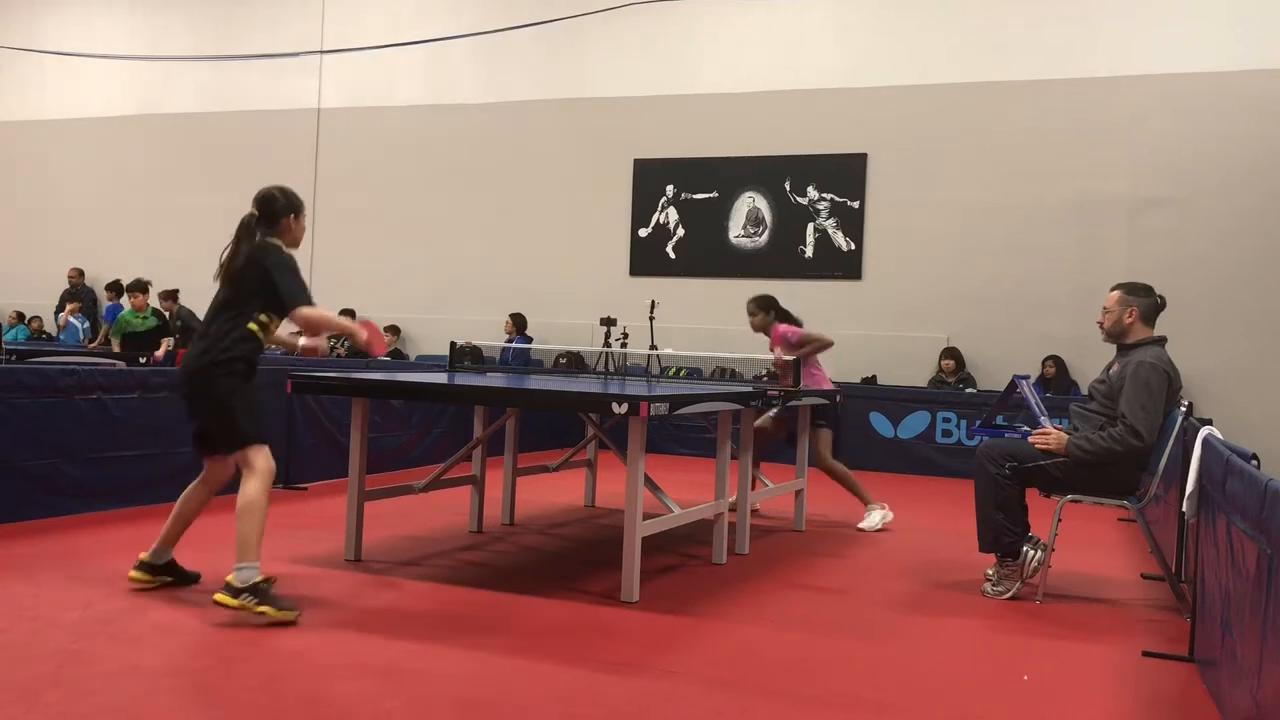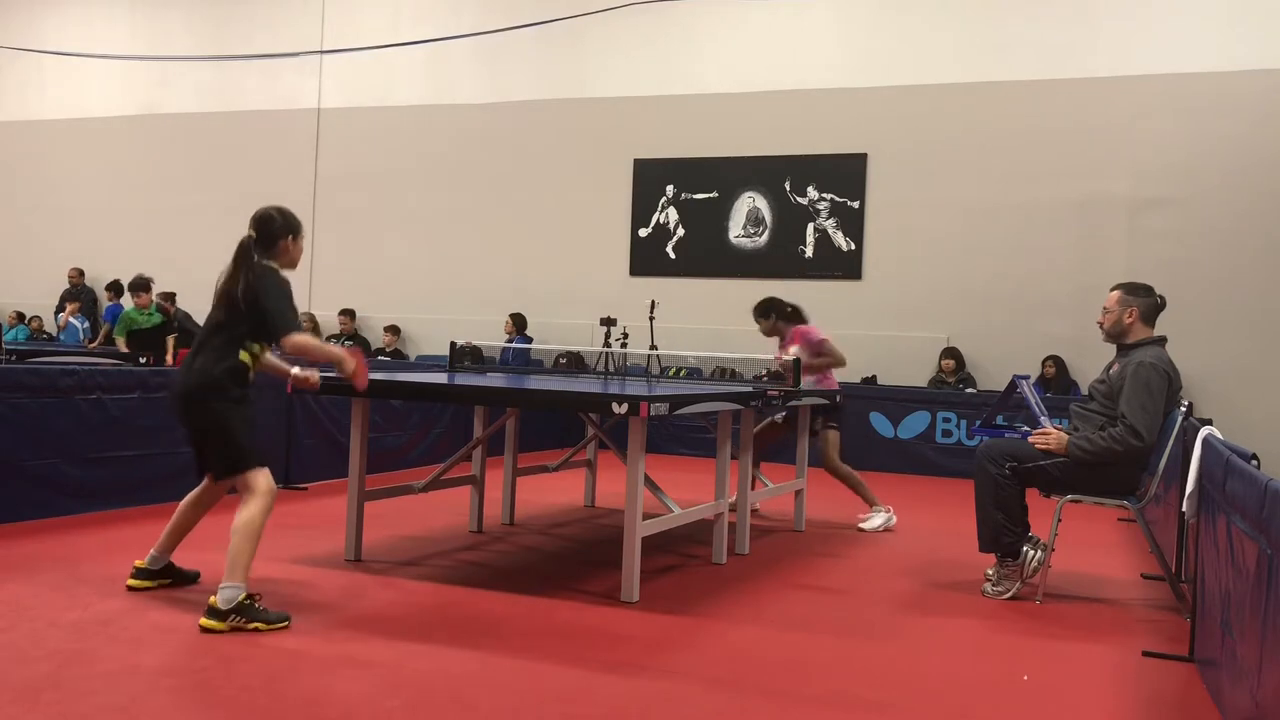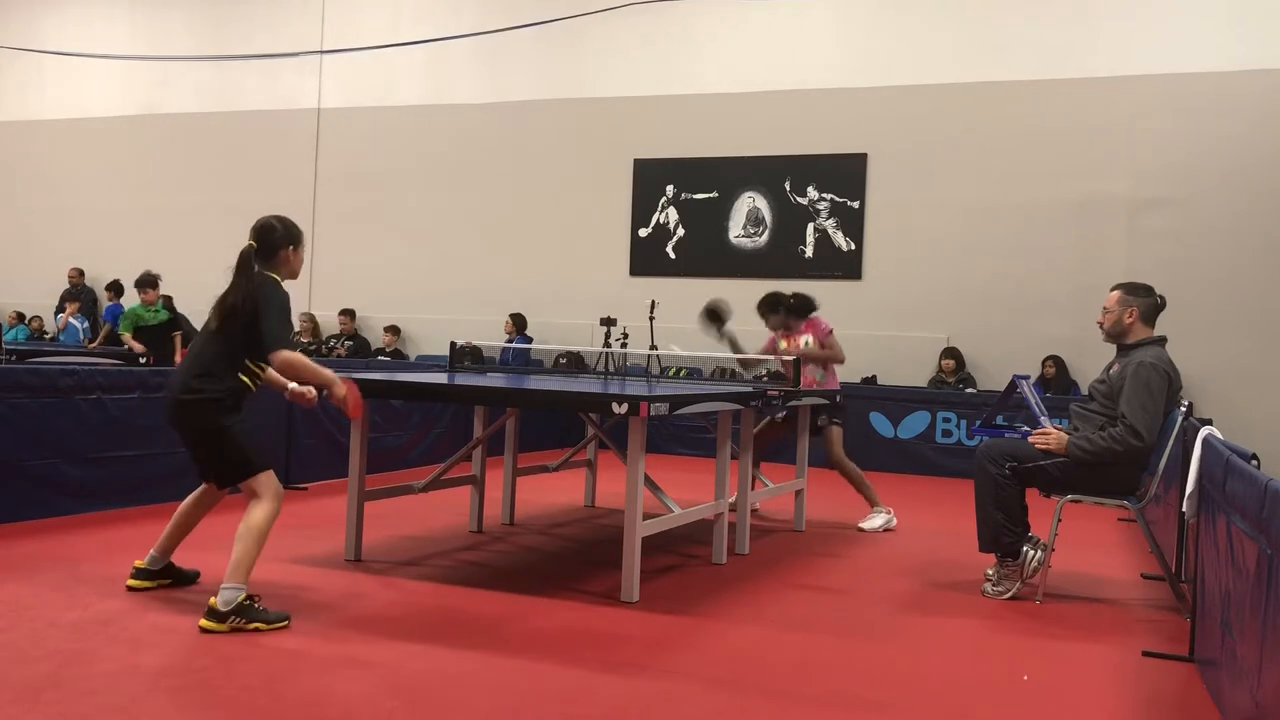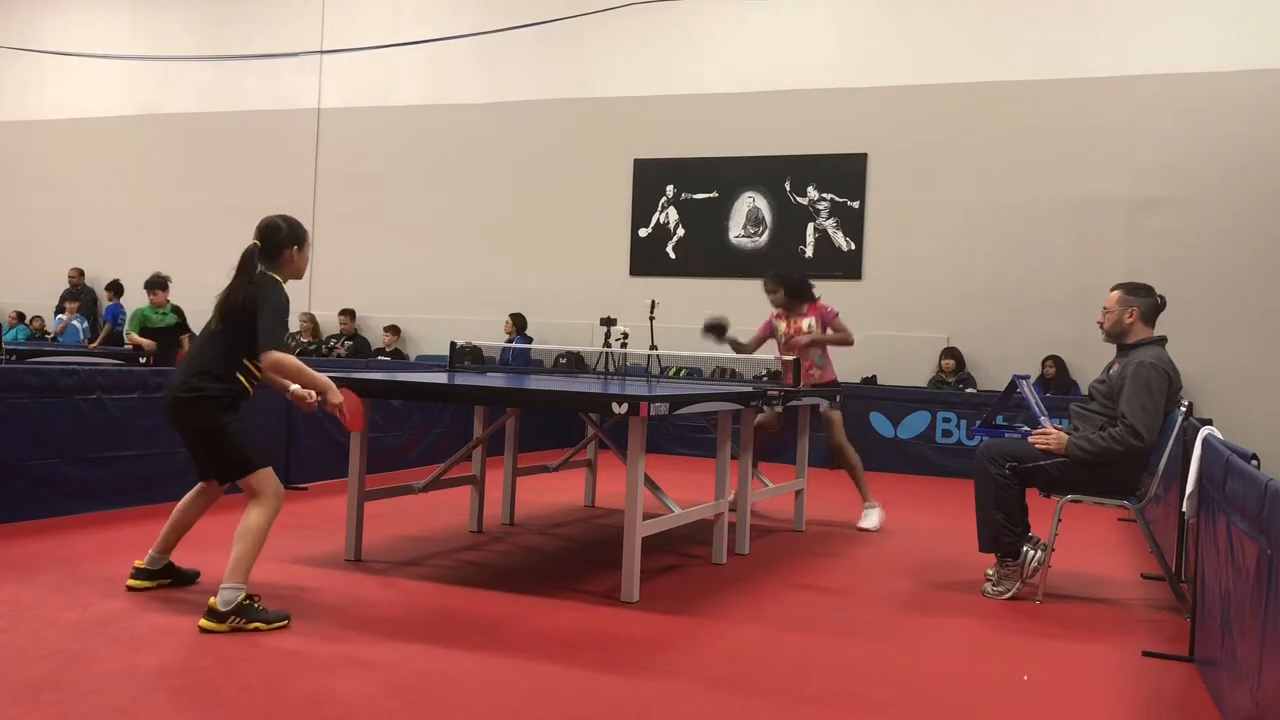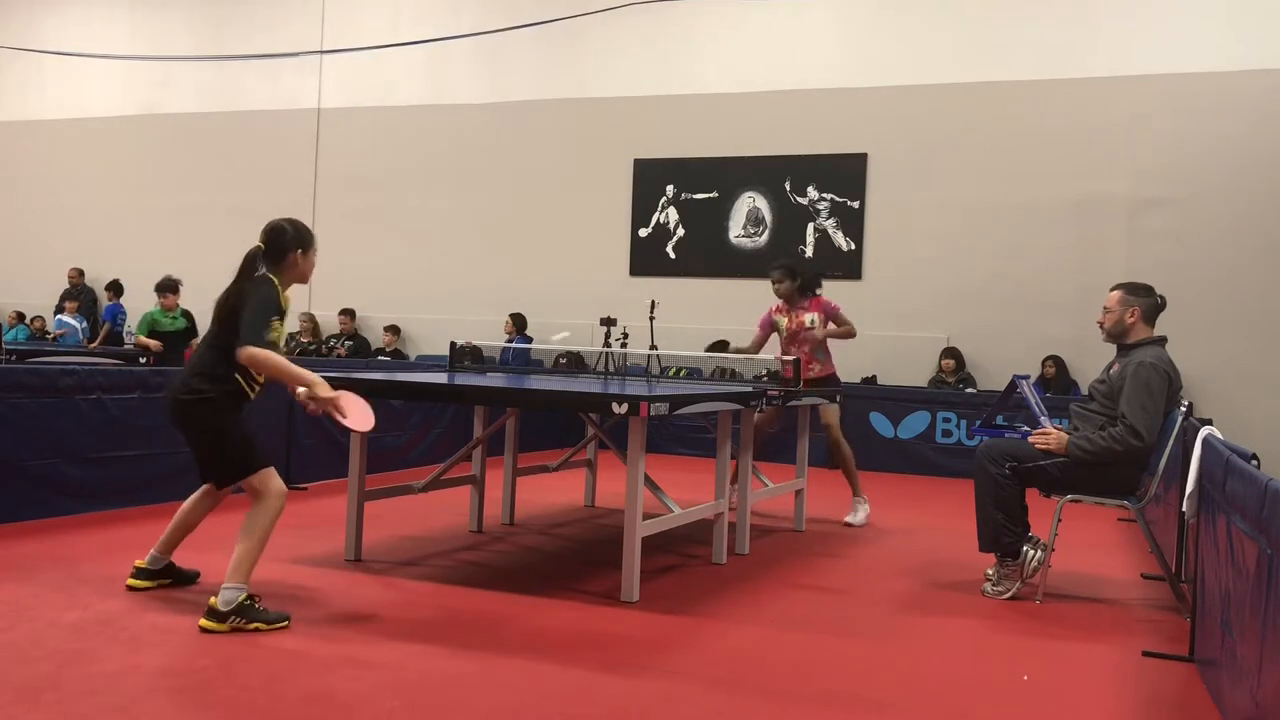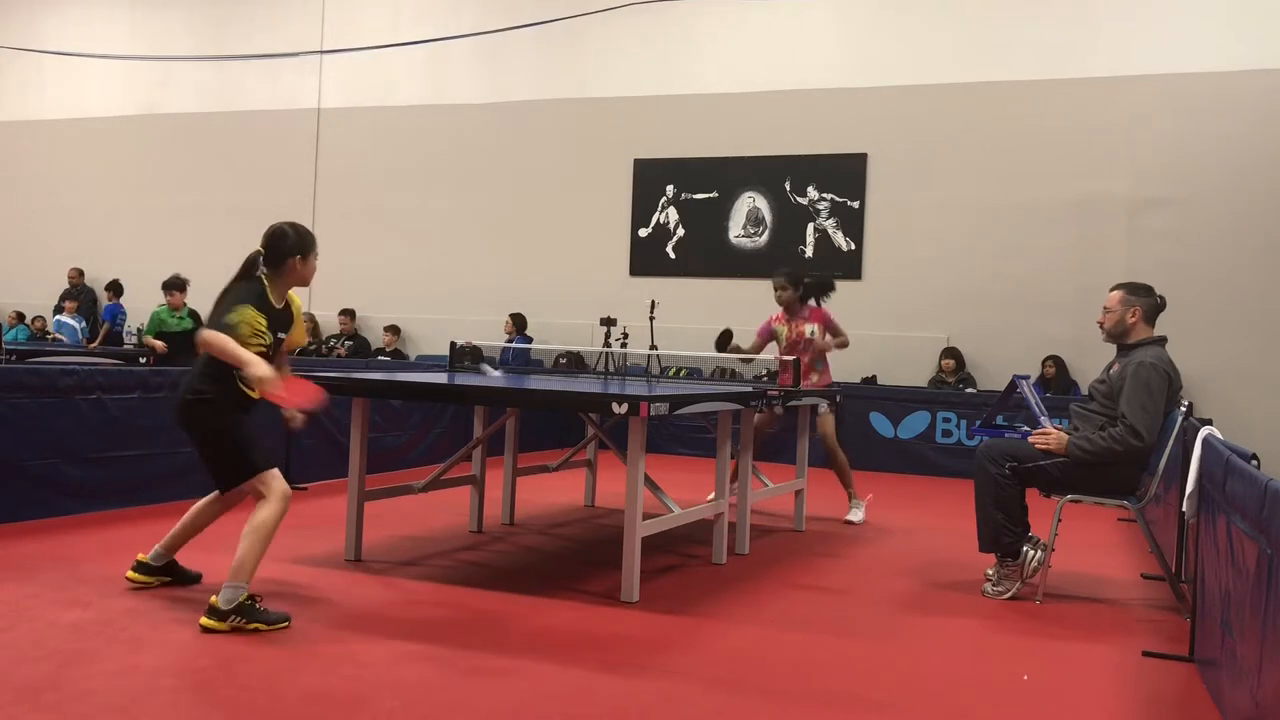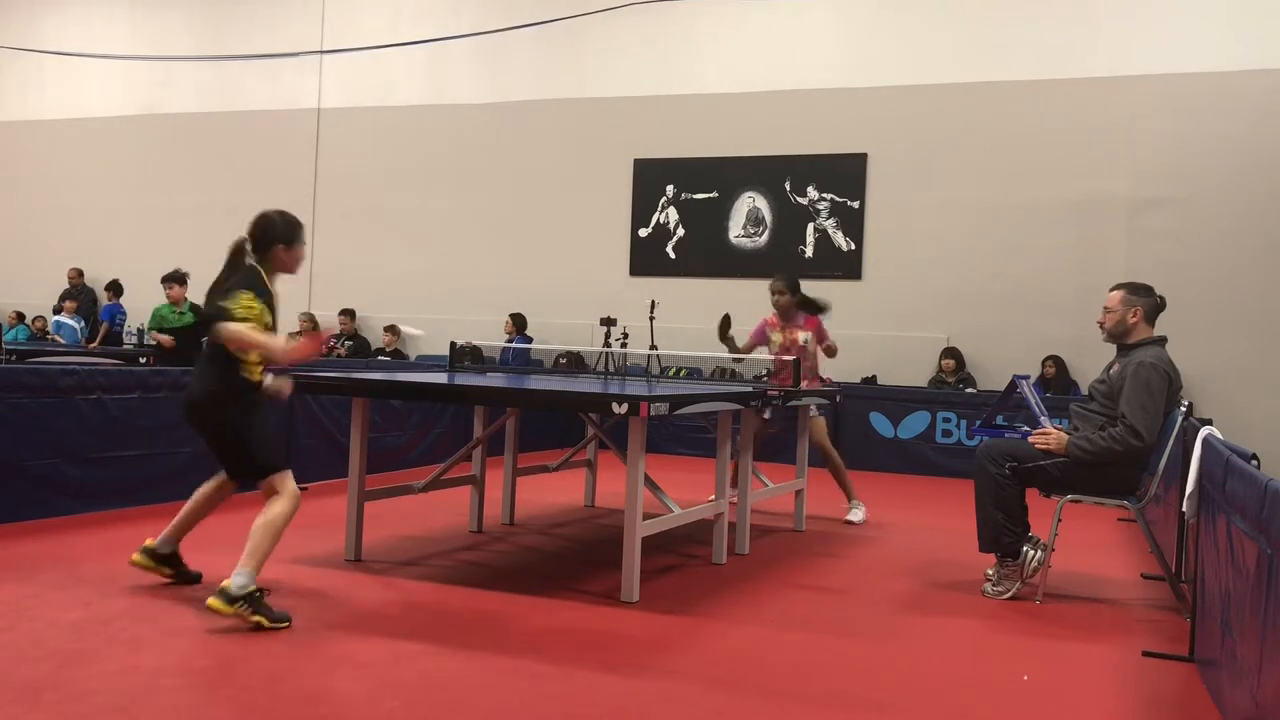
dt=0.1s
person 1, frame 1
left shoulder: (247, 254)
right shoulder: (276, 257)
right elbow: (302, 313)
left wrist: (296, 344)
right wrist: (352, 328)
left hip: (203, 369)
right hip: (221, 371)
left knee: (219, 469)
right knee: (259, 466)
left ankle: (156, 560)
right ankle: (244, 582)
person 1, frame 2
left shoulder: (246, 277)
right shoulder: (270, 280)
right elbow: (292, 339)
left wrist: (291, 374)
right wrist: (341, 356)
left hip: (199, 391)
right hip: (213, 396)
left knee: (220, 482)
right knee: (259, 488)
left ankle: (153, 565)
right ankle: (229, 603)
person 1, frame 3
left shoulder: (248, 287)
right shoulder: (270, 291)
right elbow: (281, 356)
left wrist: (288, 387)
right wrist: (330, 378)
left hip: (192, 398)
right hip: (207, 405)
left knee: (219, 485)
right knee: (267, 493)
left ankle: (152, 566)
right ankle: (228, 604)
person 1, frame 4
left shoulder: (256, 286)
right shoulder: (269, 291)
right elbow: (271, 358)
left wrist: (292, 388)
right wrist: (324, 384)
left hip: (196, 398)
right hip: (204, 403)
left knee: (213, 483)
right knee: (267, 491)
left ankle: (152, 565)
right ankle: (228, 604)
person 1, frame 5
left shoulder: (263, 290)
right shoulder: (263, 293)
left elbow: (255, 359)
right elbow: (250, 354)
left wrist: (296, 389)
right wrist: (313, 380)
left hip: (201, 400)
right hip: (206, 404)
left knee: (219, 486)
right knee: (270, 492)
left ankle: (152, 565)
right ankle: (228, 604)
person 1, frame 6
left shoulder: (287, 305)
right shoulder: (249, 295)
left elbow: (280, 358)
right elbow: (206, 336)
left wrist: (285, 403)
right wrist: (251, 361)
left hip: (223, 407)
right hip: (211, 407)
left knee: (233, 493)
right knee: (274, 492)
left ankle: (155, 562)
right ankle: (228, 603)
person 1, frame 7
left shoulder: (259, 283)
right shoulder: (245, 283)
right elbow: (228, 332)
left wrist: (264, 379)
right wrist: (270, 345)
left hip: (228, 399)
right hip: (225, 402)
left knee: (233, 479)
right knee: (285, 491)
left ankle: (161, 549)
right ankle: (238, 590)
person 2, frame 1
left shoulder: (1147, 365)
right shoulder: (1131, 357)
left elbow: (1133, 438)
left wrist: (1070, 445)
right wrist: (1067, 433)
left hip: (1109, 468)
right hip: (1094, 456)
left knee: (994, 455)
right knee: (996, 451)
left ankle: (1013, 554)
right ankle: (1020, 545)
person 2, frame 2
left shoulder: (1147, 365)
right shoulder: (1131, 357)
left elbow: (1133, 438)
left wrist: (1070, 445)
right wrist: (1067, 434)
left hip: (1108, 468)
right hip: (1092, 454)
left knee: (993, 455)
right knee: (996, 452)
left ankle: (1012, 554)
right ankle: (1020, 544)
person 2, frame 3
left shoulder: (1147, 365)
right shoulder: (1131, 357)
left elbow: (1133, 438)
left wrist: (1070, 445)
right wrist: (1068, 433)
left hip: (1108, 468)
right hip: (1094, 455)
left knee: (994, 455)
right knee: (996, 452)
left ankle: (1013, 553)
right ankle: (1020, 545)
person 2, frame 4
left shoulder: (1147, 366)
right shoulder: (1131, 357)
left elbow: (1133, 438)
left wrist: (1070, 446)
right wrist: (1067, 434)
left hip: (1109, 469)
right hip: (1093, 455)
left knee: (994, 455)
right knee: (997, 452)
left ankle: (1013, 554)
right ankle: (1020, 544)
person 2, frame 5
left shoulder: (1147, 365)
right shoulder: (1131, 357)
left elbow: (1133, 438)
left wrist: (1070, 445)
right wrist: (1067, 433)
left hip: (1109, 468)
right hip: (1093, 456)
left knee: (994, 455)
right knee: (996, 452)
left ankle: (1013, 554)
right ankle: (1020, 545)
person 2, frame 6
left shoulder: (1147, 365)
right shoulder: (1131, 356)
left elbow: (1133, 438)
left wrist: (1069, 446)
right wrist: (1067, 434)
left hip: (1109, 469)
right hip: (1093, 456)
left knee: (994, 454)
right knee: (998, 452)
left ankle: (1013, 554)
right ankle: (1020, 544)
person 2, frame 7
left shoulder: (1147, 365)
right shoulder: (1131, 356)
left elbow: (1133, 438)
left wrist: (1070, 445)
right wrist: (1067, 434)
left hip: (1109, 469)
right hip: (1094, 457)
left knee: (994, 454)
right knee: (997, 452)
left ankle: (1013, 554)
right ankle: (1020, 545)
person 3, frame 1
left shoulder: (784, 332)
right shoulder: (775, 341)
left elbow: (827, 341)
left wrist: (793, 357)
left knee: (823, 461)
right knee: (755, 433)
left ankle: (876, 508)
person 3, frame 2
left shoulder: (805, 333)
right shoulder: (782, 345)
left elbow: (840, 360)
left wrist: (805, 365)
left hip: (825, 403)
left knee: (831, 462)
right knee: (756, 439)
left ankle: (881, 509)
person 3, frame 3
left shoulder: (815, 325)
right shoulder: (778, 339)
left elbow: (838, 357)
right elbow: (750, 364)
left wrist: (802, 353)
right wrist: (733, 343)
left knee: (836, 457)
right knee: (757, 439)
left ankle: (881, 510)
person 3, frame 4
left shoulder: (819, 310)
right shoulder: (774, 320)
left elbow: (848, 338)
right elbow: (747, 349)
left wrist: (813, 338)
right wrist: (729, 340)
left hip: (822, 384)
left knee: (838, 442)
right knee: (757, 433)
left ankle: (871, 505)
person 3, frame 5
left shoulder: (821, 304)
right shoulder: (774, 314)
left elbow: (851, 330)
right elbow: (753, 350)
left wrist: (824, 332)
right wrist: (733, 351)
left hip: (822, 378)
left knee: (834, 435)
right knee: (754, 429)
left ankle: (860, 500)
right ankle: (733, 487)
person 3, frame 6
left shoulder: (819, 315)
right shoulder: (774, 323)
left elbow: (844, 340)
right elbow: (749, 356)
left wrist: (831, 344)
right wrist: (735, 350)
left hip: (819, 387)
left knee: (829, 443)
right knee: (752, 433)
left ankle: (855, 502)
right ankle: (731, 486)
person 3, frame 7
left shoulder: (813, 322)
right shoulder: (767, 325)
left elbow: (831, 351)
right elbow: (742, 353)
left wrist: (829, 348)
right wrist: (729, 343)
left knee: (823, 445)
left ankle: (855, 503)
right ankle: (732, 488)
